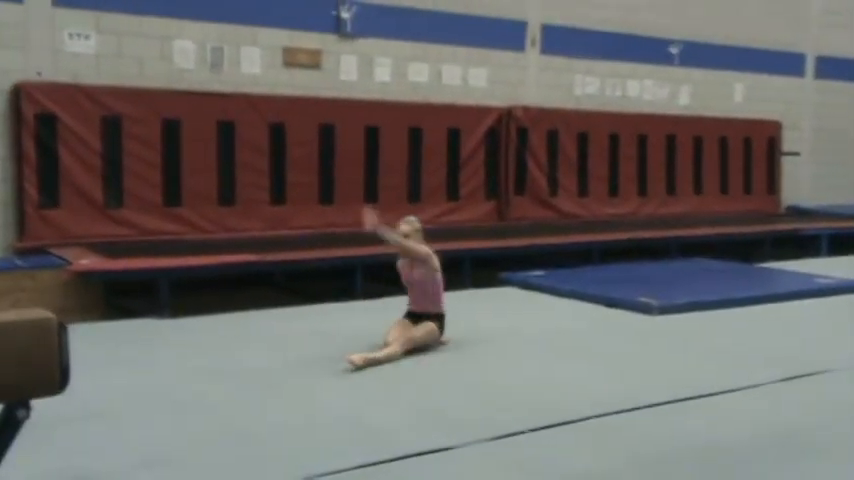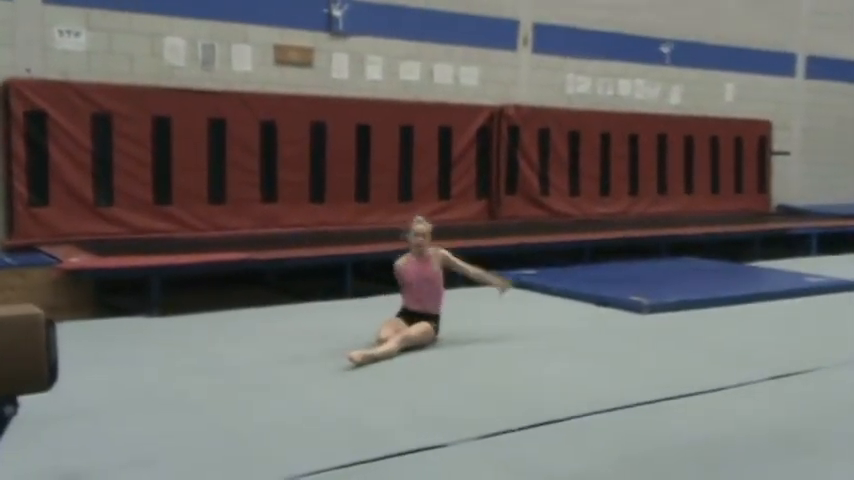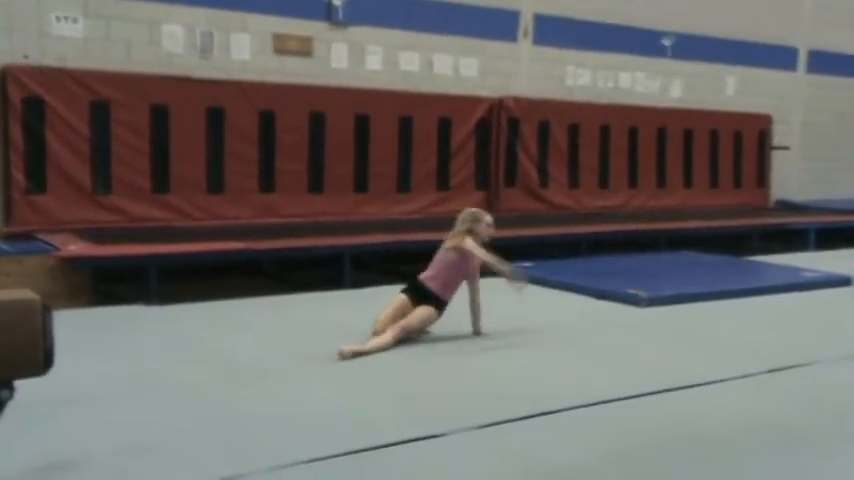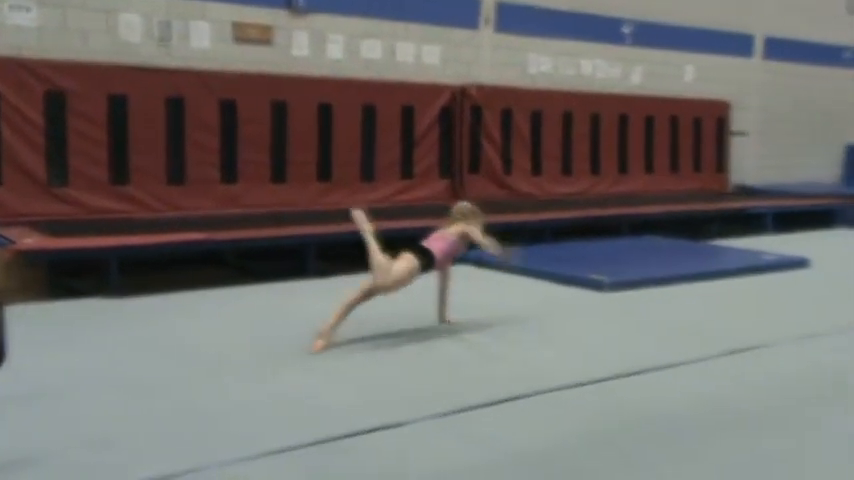
dt=0.4s
person 1, frame 1
left shoulder: (427, 256)
right shoulder: (402, 263)
left elbow: (403, 244)
left wrist: (379, 228)
left hip: (433, 319)
right hip: (412, 315)
left knee: (403, 341)
right knee: (390, 341)
right ankle: (425, 338)
person 1, frame 2
left shoulder: (439, 255)
right shoulder: (400, 265)
left elbow: (469, 270)
left wrist: (495, 281)
left hip: (429, 320)
right hip: (406, 315)
left knee: (403, 338)
right knee: (383, 337)
left ankle: (370, 354)
person 1, frame 3
left shoulder: (475, 259)
right shoulder: (461, 241)
left elbow: (475, 294)
right elbow: (481, 254)
left wrist: (477, 327)
right wrist: (508, 271)
left hip: (435, 303)
right hip: (417, 290)
left knee: (399, 330)
right knee: (379, 329)
person 1, frame 4
left shoulder: (448, 240)
right shoulder: (466, 228)
left elbow: (444, 277)
right elbow: (480, 237)
left wrist: (443, 315)
right wrist: (494, 248)
right hip: (419, 255)
left knee: (369, 288)
right knee: (383, 283)
right ankle: (367, 230)
